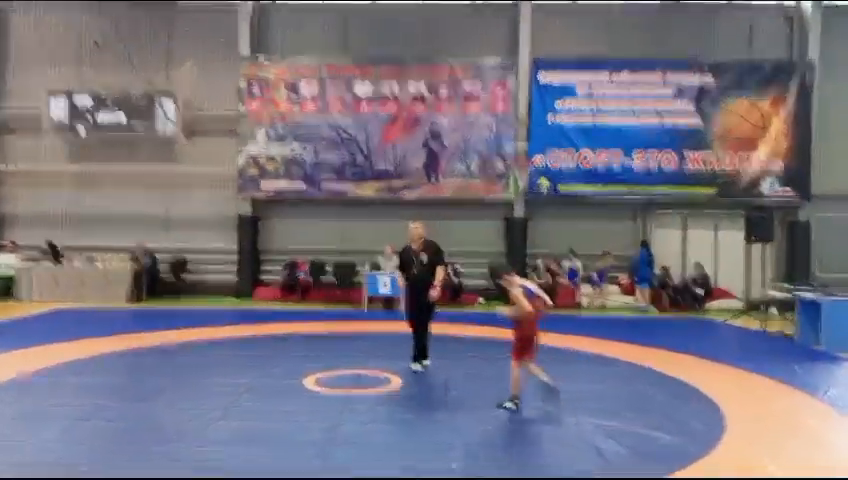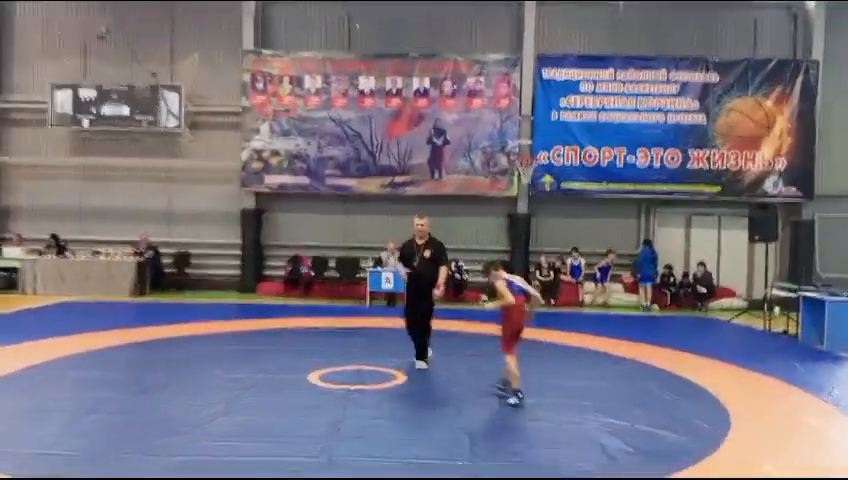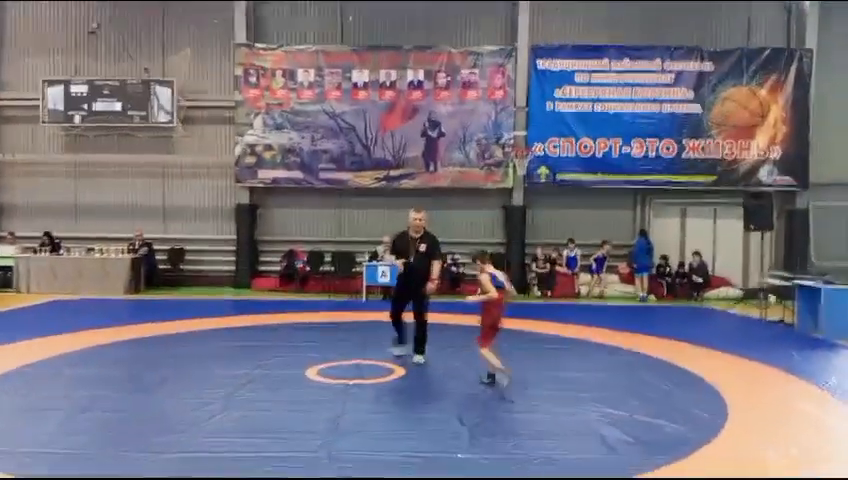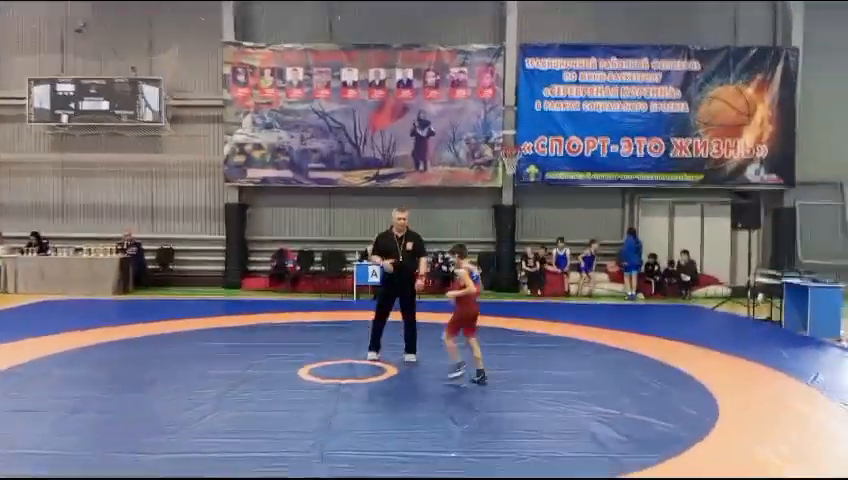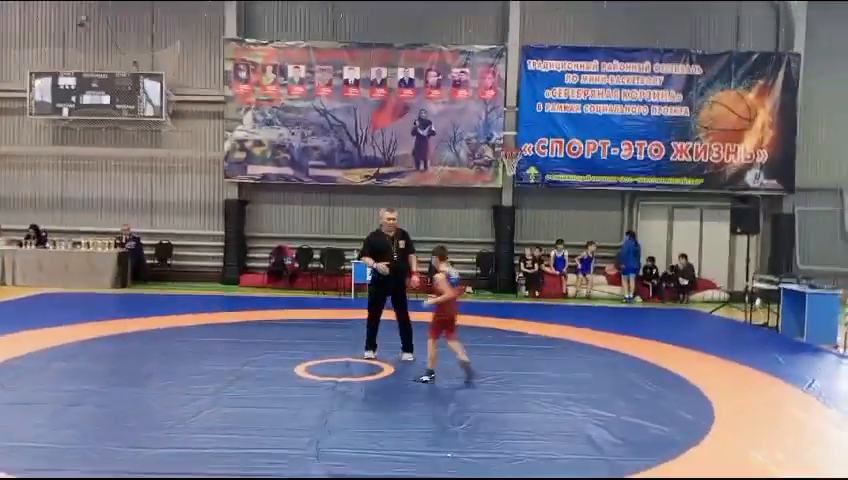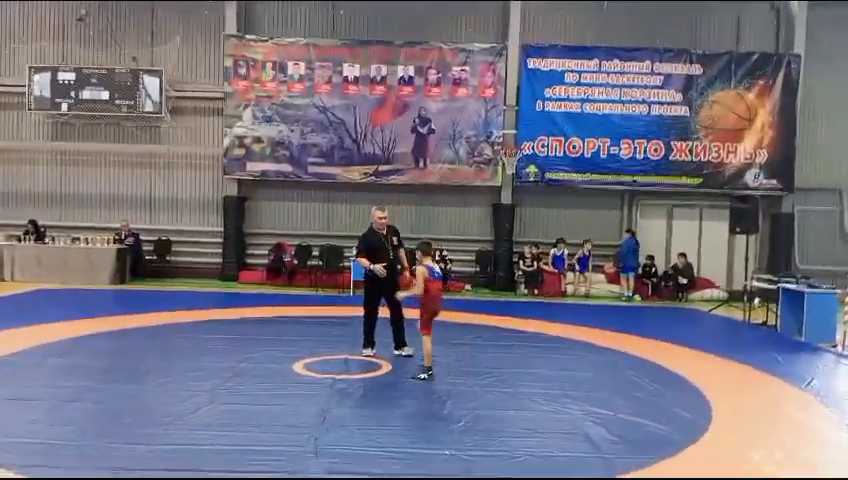
dt=0.2s
person 1, frame 1
left shoulder: (433, 248)
right shoulder: (405, 251)
left elbow: (440, 268)
right elbow: (402, 270)
left wrist: (436, 286)
right wrist: (401, 279)
left hip: (428, 294)
right hip: (413, 293)
left knee: (422, 326)
right knee: (415, 326)
left ankle: (418, 360)
right ankle: (423, 357)
person 1, frame 2
left shoulder: (437, 245)
right shoulder: (407, 245)
left elbow: (443, 267)
right elbow: (401, 263)
left wrist: (439, 286)
right wrist: (402, 270)
left hip: (428, 291)
right hip: (412, 289)
left knee: (423, 324)
right knee: (410, 322)
left ankle: (421, 358)
right ankle: (425, 350)
person 1, frame 3
left shoulder: (431, 239)
right shoulder: (400, 238)
left elbow: (436, 261)
right elbow: (391, 254)
left wrist: (433, 280)
right wrist: (396, 262)
left hip: (421, 284)
right hip: (403, 282)
left knee: (420, 318)
right knee: (394, 314)
left ankle: (419, 352)
right ankle: (400, 343)
person 1, frame 4
left shoulder: (415, 238)
right shoulder: (383, 237)
left elbow: (422, 258)
right elbow: (374, 255)
left wrist: (420, 276)
right wrist: (382, 263)
left hip: (408, 283)
right hip: (388, 283)
left knee: (409, 318)
right knee: (380, 316)
left ankle: (410, 351)
right ankle: (374, 349)
person 1, frame 5
left shoulder: (403, 235)
right shoulder: (373, 237)
left elbow: (411, 255)
right elbow: (364, 257)
left wrist: (414, 273)
right wrist: (376, 265)
left hip: (399, 281)
right hip: (379, 282)
left knee: (403, 316)
right knee: (374, 315)
left ankle: (407, 350)
right ankle: (370, 348)
person 1, frame 6
left shoulder: (393, 231)
right shoulder: (367, 237)
left elbow: (400, 250)
right elbow: (360, 258)
left wrist: (405, 268)
right wrist: (372, 267)
left hip: (392, 278)
right hip: (374, 280)
left knee: (397, 312)
right knee: (371, 313)
left ankle: (401, 345)
right ankle: (368, 346)
person 2, frame 1
left shoulder: (515, 290)
right shoulder: (530, 285)
left elbow: (528, 309)
right elbow: (548, 302)
left wrist: (510, 312)
right wrist: (539, 314)
left hip: (522, 330)
right hip: (532, 329)
left knee: (516, 364)
right knee: (528, 363)
left ankle: (514, 399)
right ankle: (547, 383)
person 2, frame 2
left shoulder: (499, 282)
right shoulder: (518, 279)
left elbow: (510, 300)
right elbow: (537, 296)
left wrist: (494, 304)
left hip: (509, 322)
right hip: (520, 321)
left knee: (509, 356)
right knee: (511, 354)
left ankle: (517, 393)
right ankle: (505, 383)
person 2, frame 3
left shoulder: (483, 276)
right shoulder: (501, 274)
left elbow: (494, 295)
right elbow: (512, 292)
left wrist: (476, 298)
left hip: (489, 316)
right hip: (498, 315)
left knee: (483, 349)
right knee: (488, 344)
left ankle: (501, 370)
right ankle: (491, 375)
person 2, frame 4
left shoulder: (461, 271)
right shoulder: (473, 269)
left elbow: (472, 289)
right elbow: (478, 289)
left wrist: (454, 293)
left hip: (463, 310)
right hip: (474, 309)
left knee: (447, 336)
right knee: (472, 341)
left ankle: (459, 364)
right ankle: (480, 373)
person 2, frame 5
left shoulder: (439, 276)
right shoulder: (454, 272)
left elbow: (449, 295)
left wrist: (432, 301)
left hip: (442, 312)
right hip: (452, 311)
left knee: (432, 341)
right knee: (452, 340)
left ankle: (430, 373)
right ankle: (466, 363)
person 2, frame 6
left shoulder: (420, 269)
right shoulder: (437, 267)
left elbow: (419, 291)
left wrist: (404, 294)
left hip: (428, 305)
right hip: (437, 304)
left knee: (426, 336)
right knee: (423, 328)
left ankle: (428, 370)
right ankle: (428, 362)
